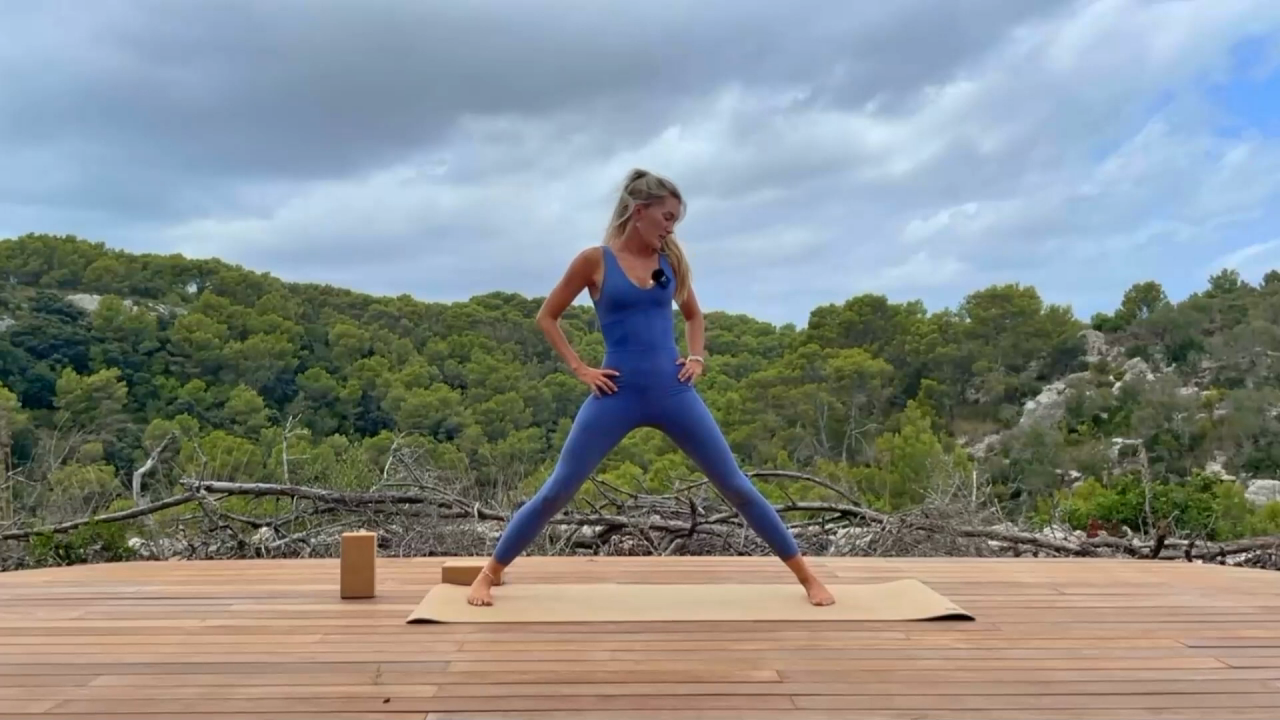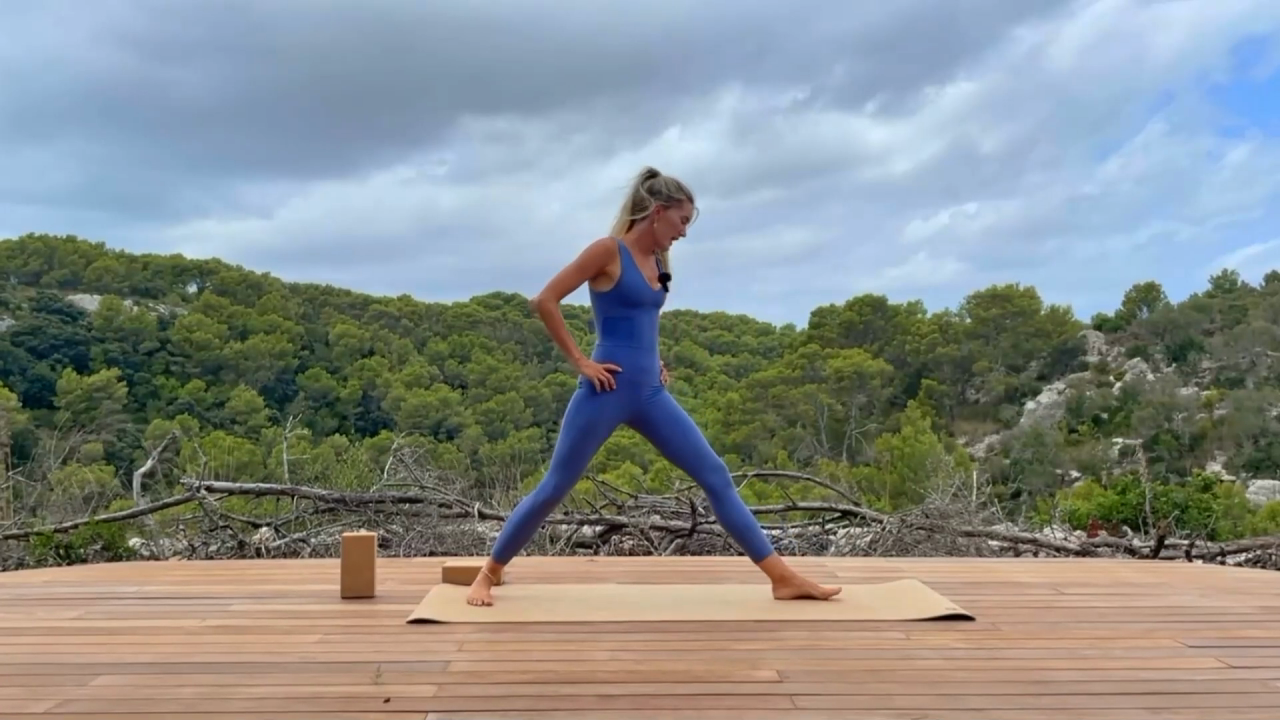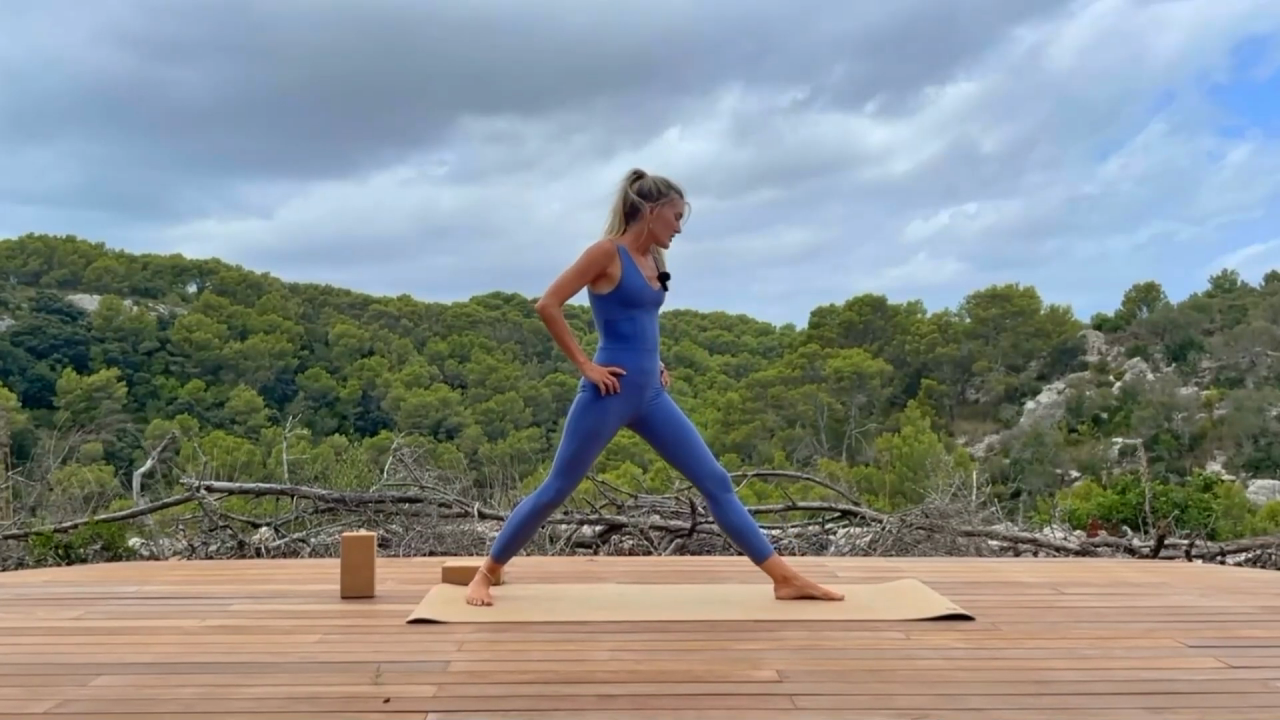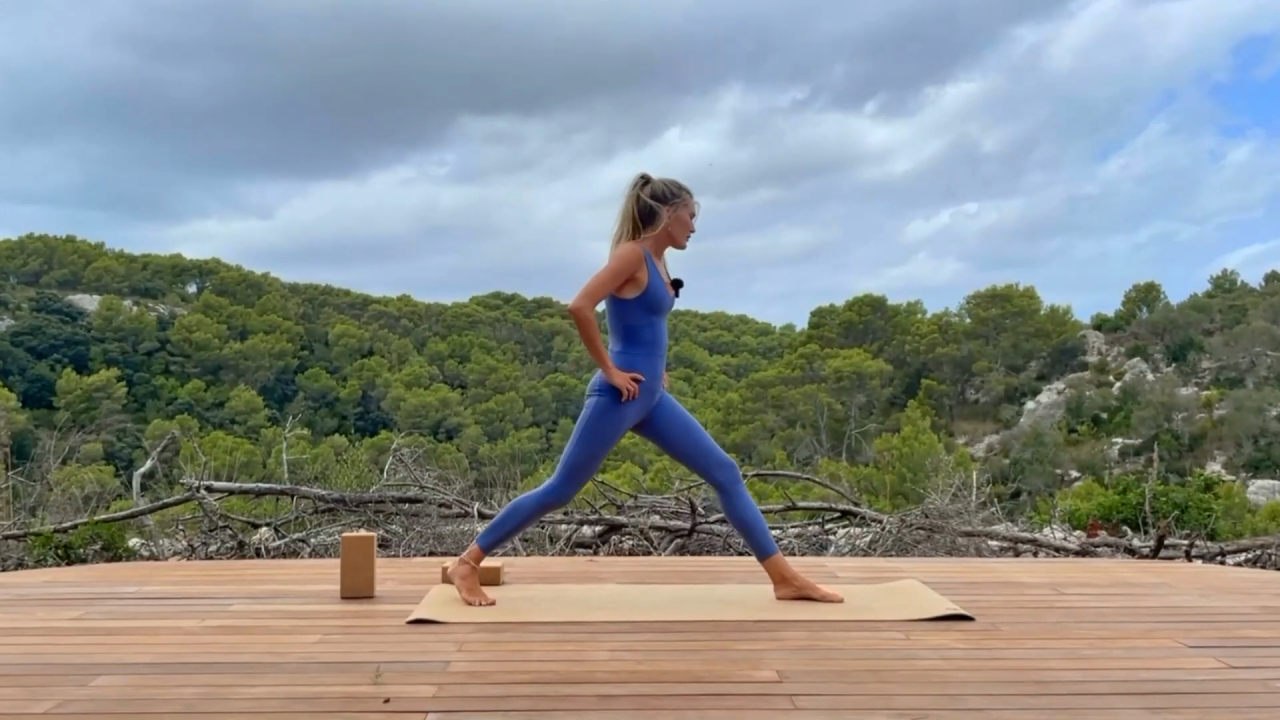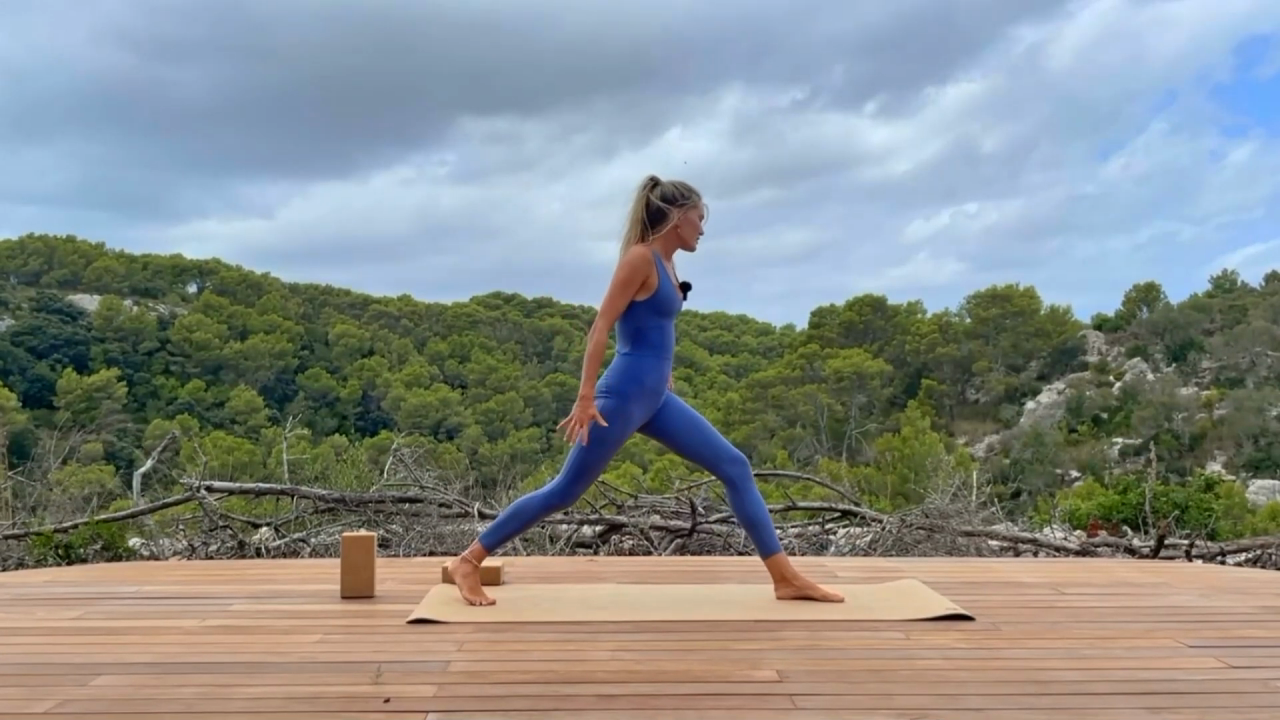
dt=1s
person 1, frame 1
left shoulder: (671, 260)
right shoulder: (595, 260)
left elbow: (693, 314)
right elbow: (546, 317)
left wrist: (696, 357)
right wrist: (579, 368)
left hip: (674, 392)
right hip: (617, 394)
left knee: (736, 486)
right knee: (556, 492)
left ankle: (806, 575)
right ankle: (489, 573)
person 1, frame 2
left shoulder: (658, 260)
right shoulder: (608, 250)
right elbow: (544, 301)
right wrist: (580, 361)
left hip: (650, 391)
right hip: (607, 389)
left knee: (716, 477)
right knee: (554, 488)
left ankle: (783, 579)
right ankle: (488, 575)
person 1, frame 3
left shoulder: (653, 260)
right shoulder: (606, 251)
right elbow: (547, 305)
right wrist: (584, 364)
left hip: (651, 394)
right hip: (609, 392)
left knee: (716, 482)
right knee: (556, 490)
left ankle: (785, 578)
right ankle: (484, 575)
person 1, frame 4
left shoulder: (656, 260)
right shoulder: (632, 253)
right elbow: (579, 306)
right wrist: (609, 369)
left hip: (651, 396)
right hip: (618, 395)
left knee: (725, 472)
right knee: (559, 490)
left ankle: (784, 577)
right ankle: (467, 563)
person 1, frame 5
left shoulder: (663, 262)
right shoulder: (640, 256)
right elbow: (601, 326)
right wrist: (586, 398)
left hip: (656, 397)
right hip: (624, 394)
left knee: (735, 468)
right knee: (564, 491)
left ankle: (786, 578)
right ankle: (469, 562)
